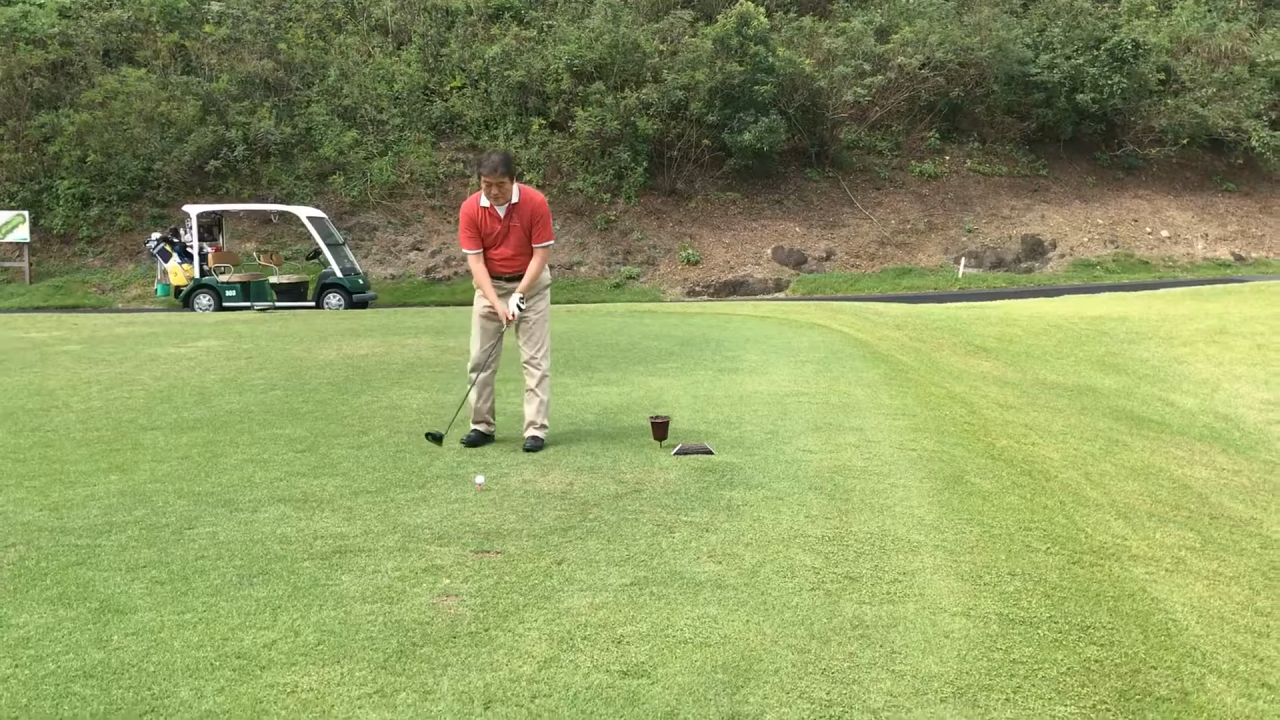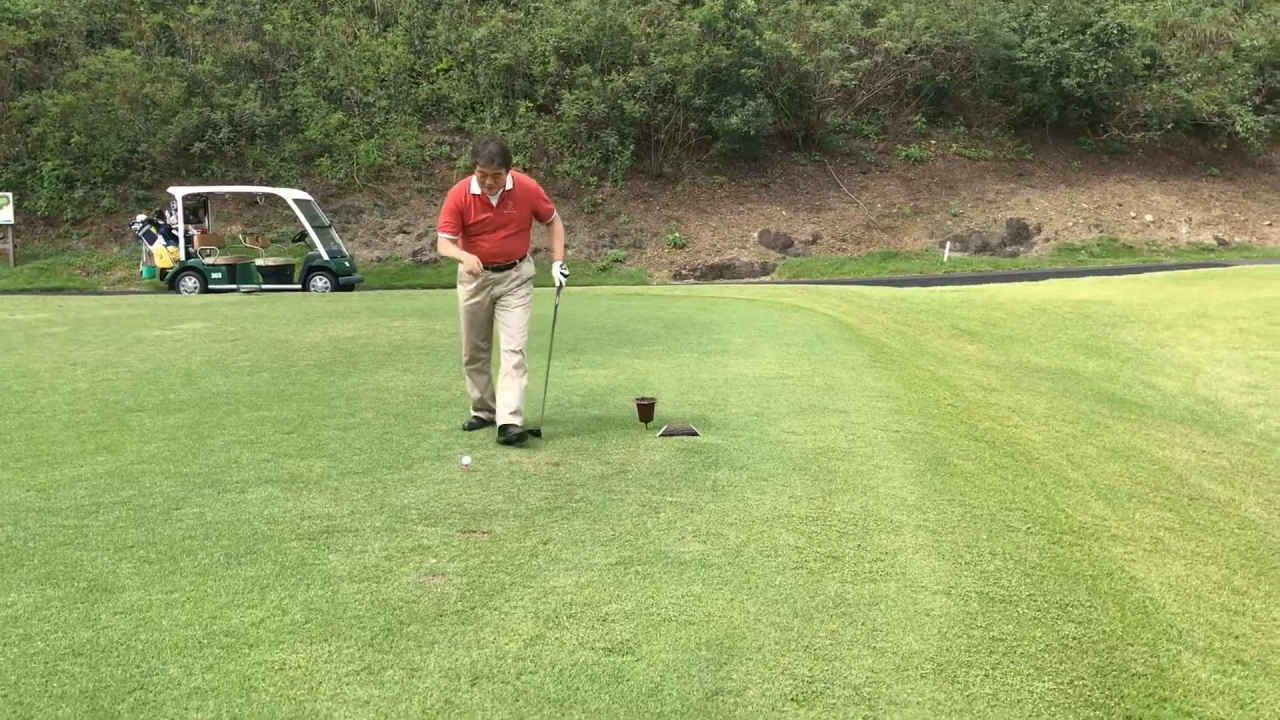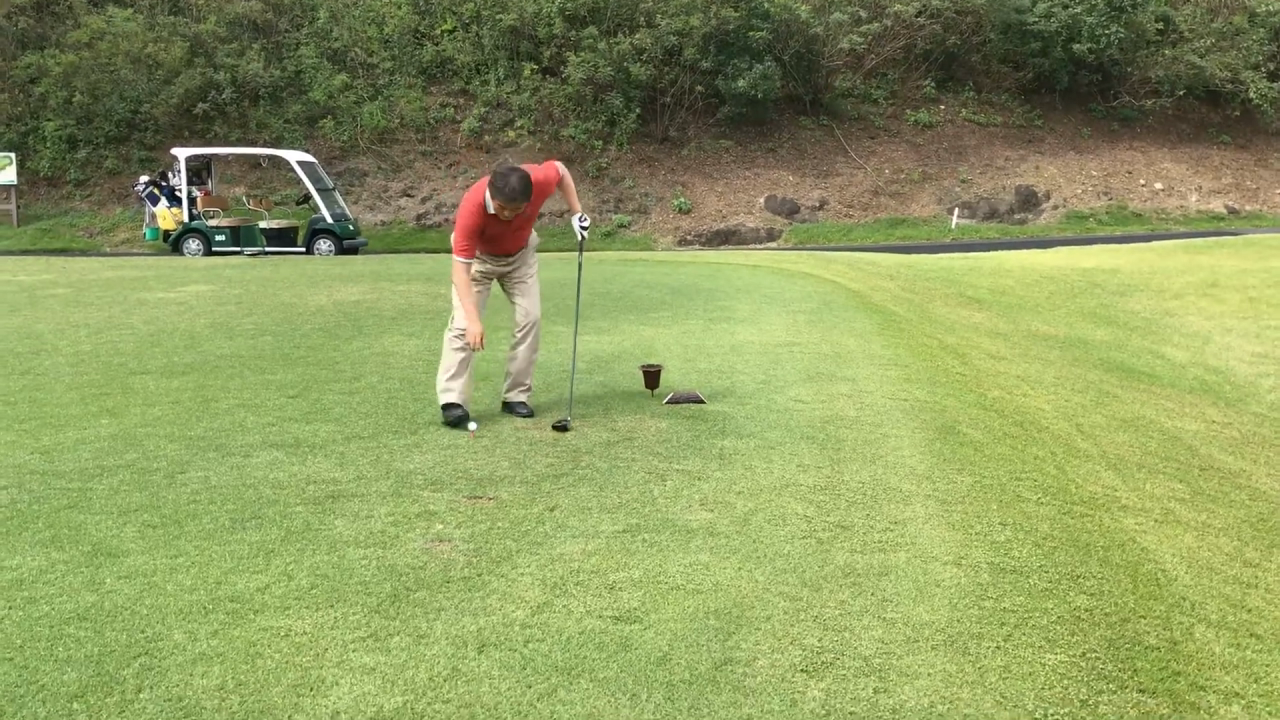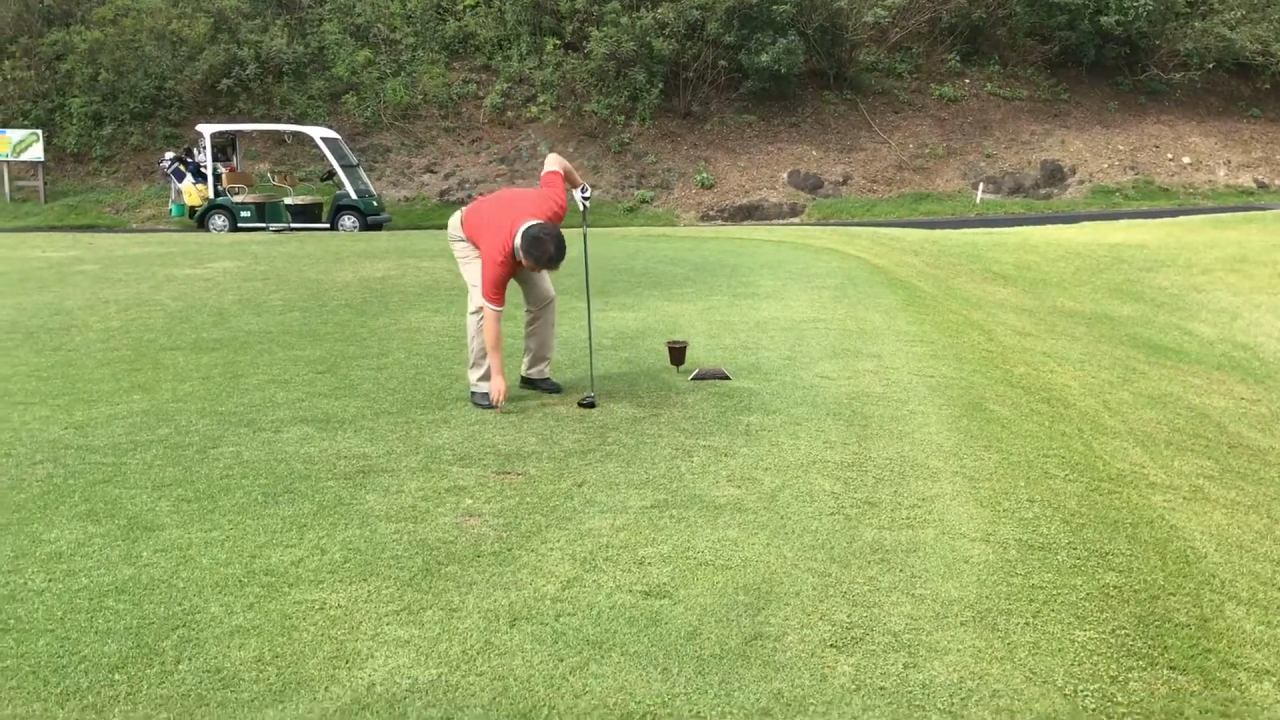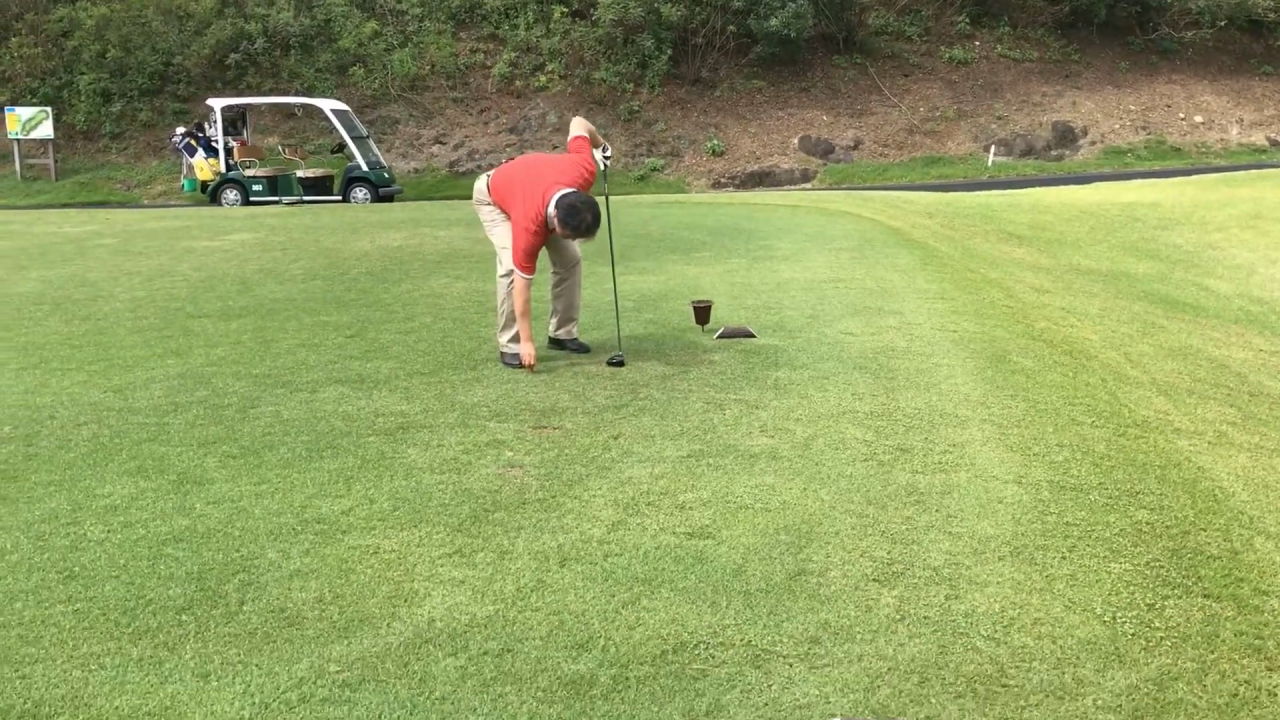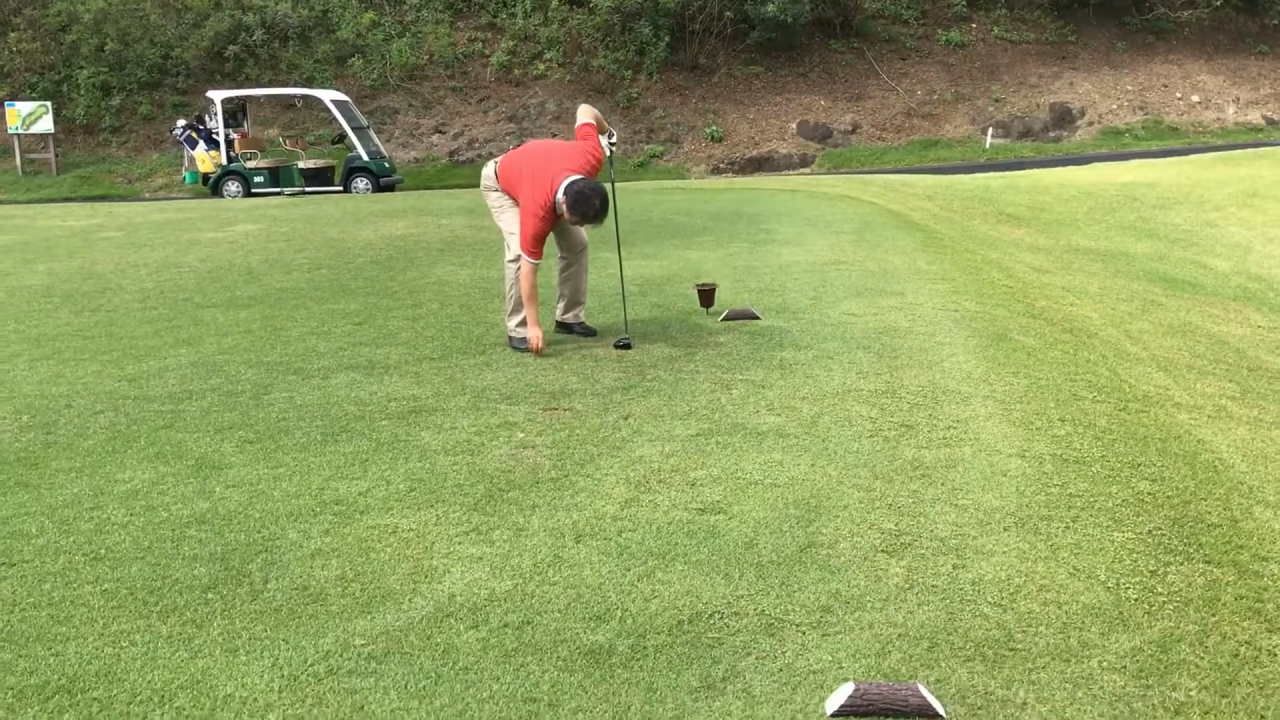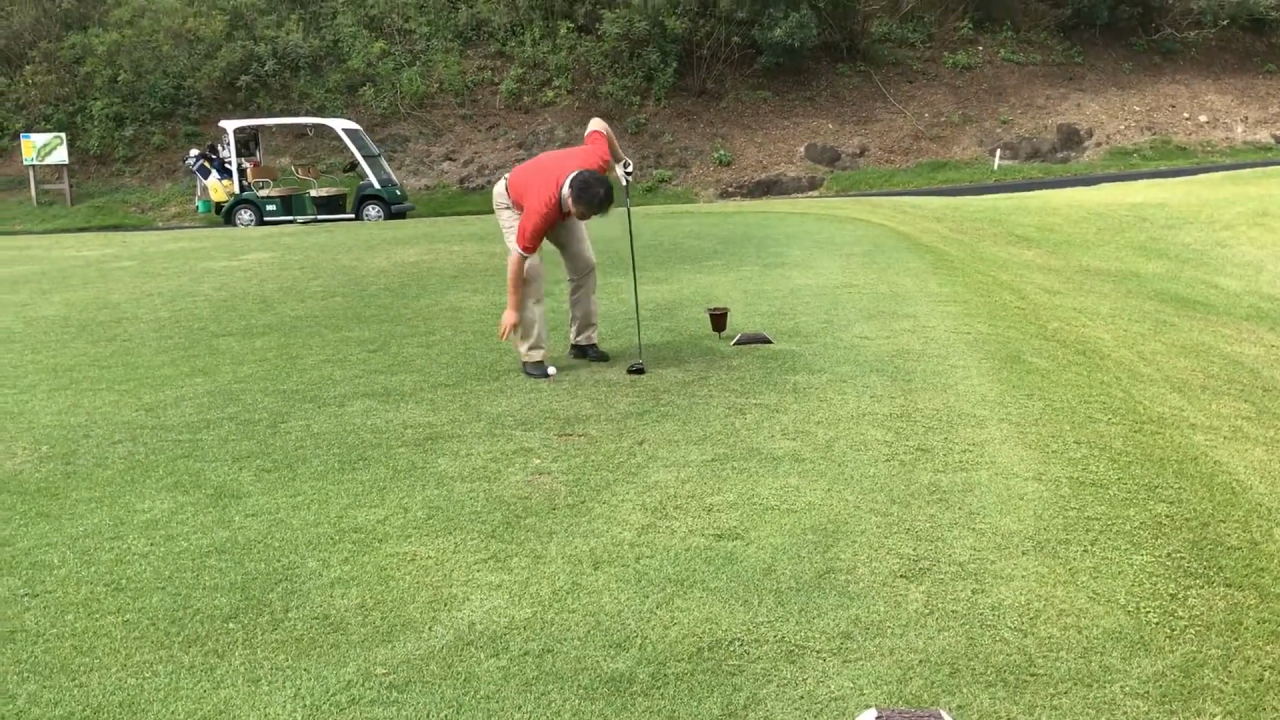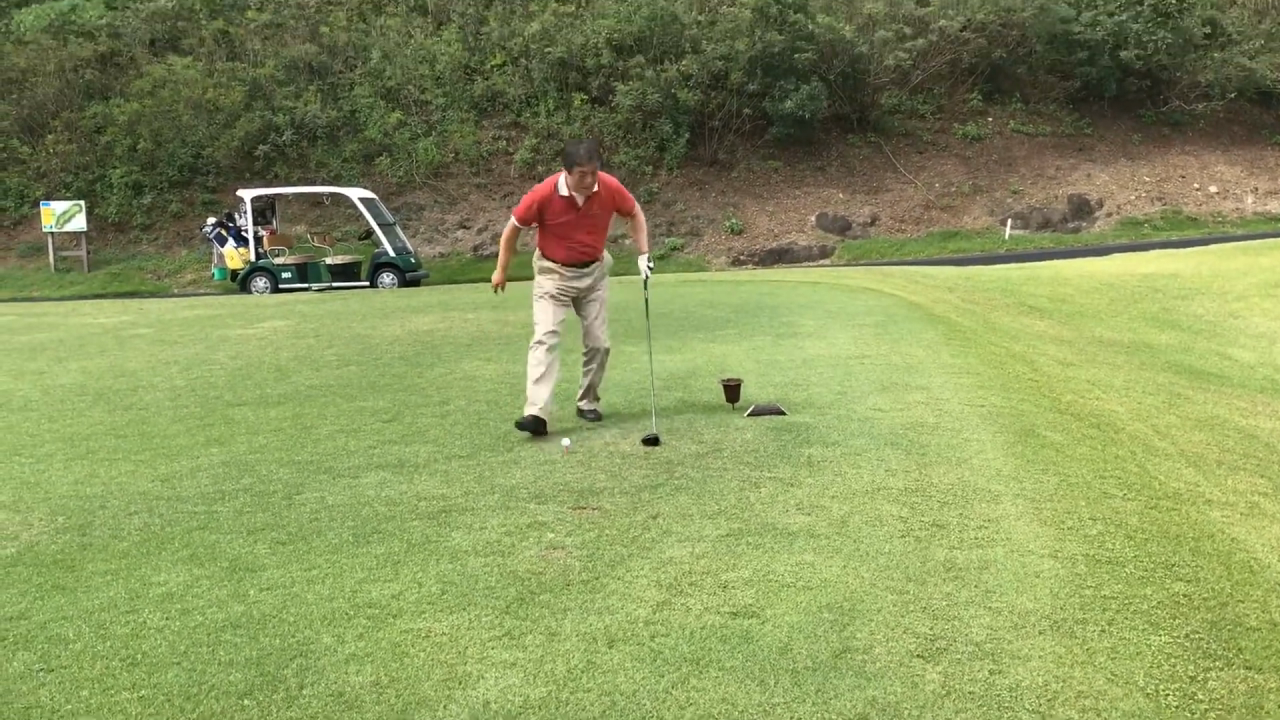
dt=0.5s
person 1, frame 1
left shoulder: (535, 202)
right shoulder: (470, 209)
left elbow: (541, 253)
right elbow: (475, 260)
left wrist: (519, 293)
right wrist: (496, 300)
left hip: (529, 286)
right hip: (490, 287)
left knee: (534, 358)
right knee: (480, 358)
left ankle: (535, 429)
right ankle: (482, 425)
person 1, frame 2
left shoulder: (528, 189)
right shoulder: (458, 194)
left elbow: (553, 221)
right elbow: (443, 244)
left wrist: (557, 261)
right wrist: (464, 256)
left hip: (515, 276)
right hip: (475, 277)
left knee: (514, 346)
right knee: (474, 351)
left ankle: (509, 421)
right ankle: (483, 410)
person 1, frame 3
left shoulder: (538, 181)
right shoulder: (473, 207)
left elbow: (559, 167)
right elbow: (461, 267)
left wrist: (576, 212)
right wrist: (473, 319)
left hip: (519, 253)
right hip: (476, 255)
left knee: (529, 318)
right knee: (463, 323)
left ankle: (516, 396)
right ankle: (452, 401)
person 1, frame 4
left shoulder: (555, 206)
right shoulder: (498, 257)
left elbow: (554, 160)
right elbow: (491, 318)
left wrist: (579, 185)
right wrist: (498, 376)
left hip: (513, 226)
right hip: (467, 234)
left knee: (544, 297)
right knee: (480, 303)
left ankle: (535, 373)
right ankle: (481, 384)
person 1, frame 5
left shoulder: (585, 172)
right shoulder: (531, 225)
left elbow: (578, 123)
right elbow: (522, 285)
left wrist: (601, 146)
right wrist: (528, 342)
left hip: (538, 185)
right hip: (493, 196)
left knee: (570, 259)
right knee: (511, 266)
left ankle: (562, 334)
right ankle: (510, 345)
person 1, frame 6
left shoulder: (592, 158)
right shoulder: (539, 211)
left elbow: (585, 111)
right elbow: (528, 269)
left wrist: (607, 132)
right wrist: (534, 326)
left hip: (542, 170)
right hip: (500, 184)
left knee: (576, 244)
right knee: (519, 252)
left ankle: (570, 318)
right ankle: (518, 329)
person 1, frame 7
left shoulder: (596, 165)
right shoulder: (540, 209)
left elbow: (598, 124)
right elbow: (517, 260)
left wrist: (620, 161)
right wrist: (511, 310)
left hip: (561, 203)
right hip: (514, 203)
left knee: (584, 265)
right knee: (530, 270)
left ankle: (584, 340)
right ankle: (531, 355)
person 1, frame 8
left shoulder: (610, 187)
right shoulder: (543, 194)
left elbow: (634, 213)
right elbow: (513, 227)
left wrist: (643, 254)
right wrist: (501, 269)
left hip: (594, 272)
right hip: (553, 272)
left knee: (598, 343)
right knee: (545, 337)
left ankle: (588, 403)
right ankle: (535, 412)
